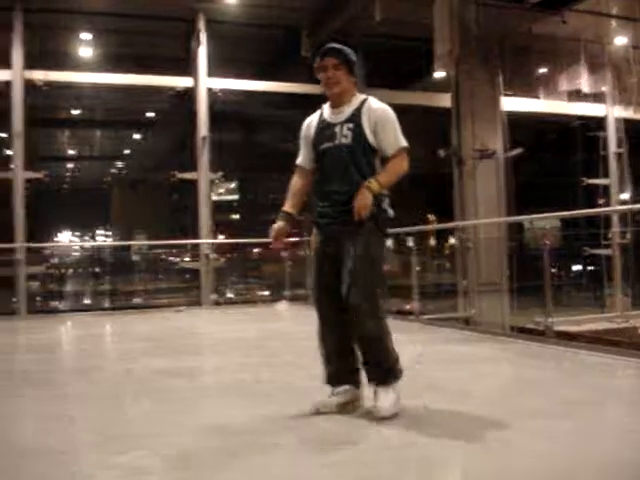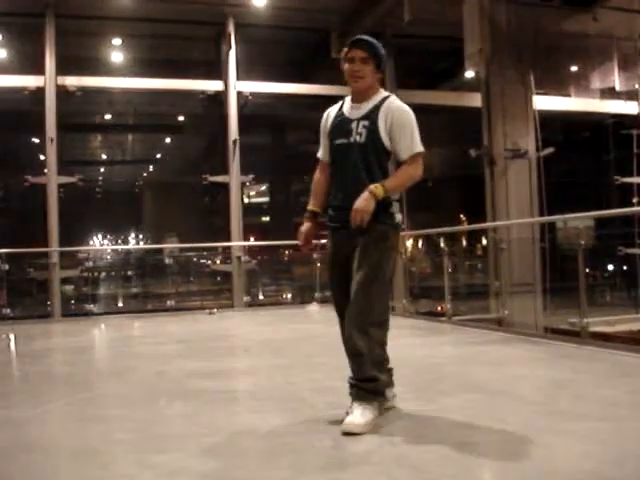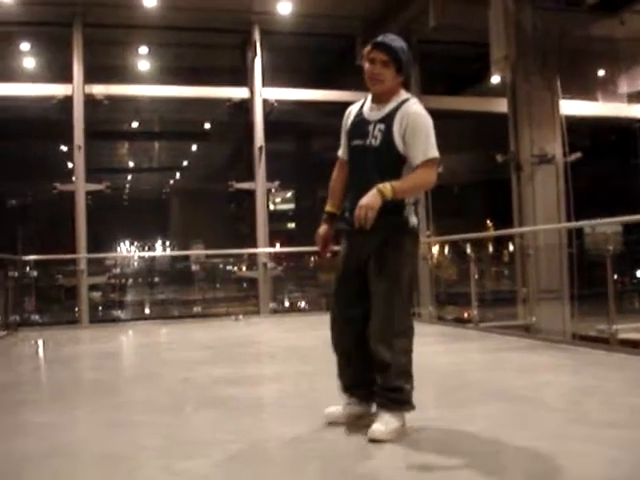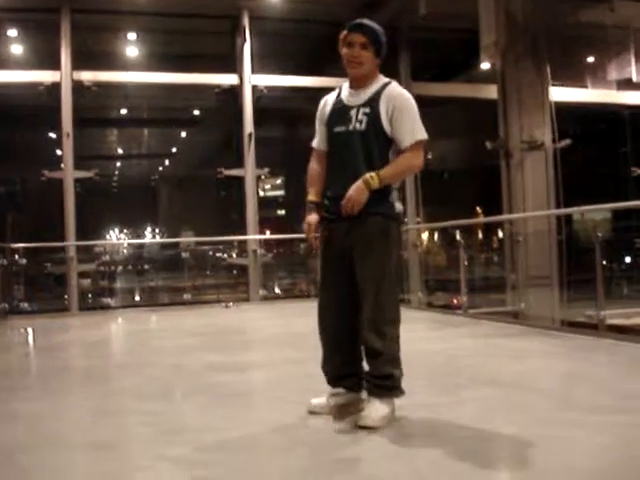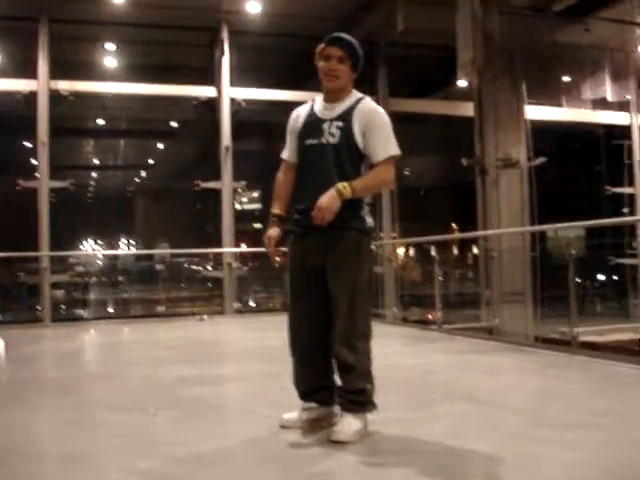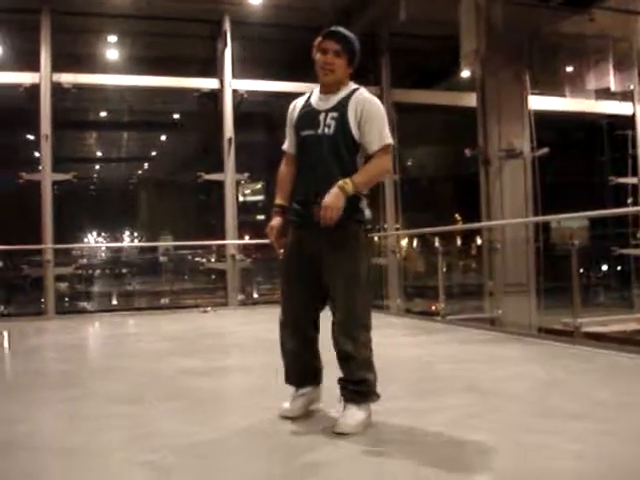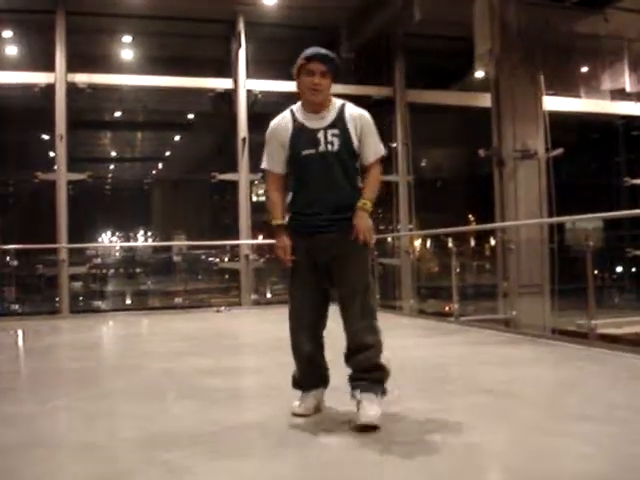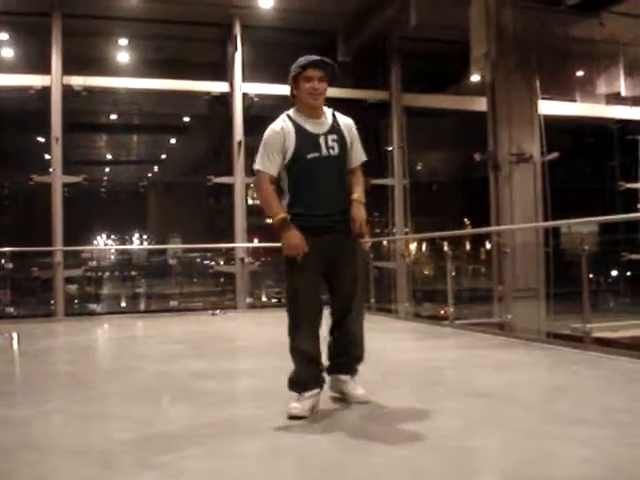
dt=0.4s
person 1, frame 1
left shoulder: (375, 112)
right shoulder: (312, 124)
left elbow: (400, 161)
right elbow: (303, 174)
left wrist: (370, 188)
right wrist: (286, 216)
left hip: (364, 221)
right hip: (326, 225)
left knee: (361, 299)
right knee: (329, 308)
left ankle: (385, 379)
right ankle: (345, 384)
person 1, frame 2
left shoulder: (394, 111)
right shoulder: (332, 115)
left elbow: (414, 167)
left wrist: (374, 192)
right wrist: (311, 215)
left hip: (378, 225)
right hip: (340, 225)
left knee: (365, 311)
right knee: (348, 311)
left ankle: (367, 397)
right ankle: (380, 386)
person 1, frame 3
left shoulder: (412, 115)
right shoulder: (353, 114)
left elbow: (428, 174)
left wrist: (382, 191)
right wrist: (330, 217)
left hip: (394, 231)
right hip: (354, 230)
left knee: (389, 321)
right knee: (345, 315)
left ankle: (393, 405)
right ankle: (360, 395)
person 1, frame 4
left shoulder: (394, 97)
right shoulder: (329, 103)
left elbow: (415, 157)
left wrist: (368, 182)
right wrist: (313, 206)
left hip: (377, 217)
right hip: (335, 218)
left knee: (377, 308)
right knee: (333, 307)
left ankle: (382, 392)
right ankle: (346, 386)
person 1, frame 5
left shoulder: (368, 113)
right shoulder: (301, 115)
left elbow: (386, 172)
right elbow: (288, 171)
left wrist: (341, 191)
right wrist: (277, 219)
left hip: (348, 232)
right hip: (303, 232)
left knee: (349, 323)
right knee: (305, 323)
left ankle: (355, 407)
right ankle: (318, 400)
person 1, frame 6
left shoulder: (364, 103)
right shoulder: (298, 107)
left elbow: (383, 162)
left wrist: (343, 189)
right wrist: (279, 210)
left hip: (345, 224)
right hip: (301, 224)
left knee: (350, 314)
right knee: (295, 311)
left ankle: (358, 398)
right ankle: (305, 385)
person 1, frame 7
left shoulder: (356, 117)
right shoulder: (281, 126)
left elbow: (374, 168)
right elbow: (275, 182)
left wrist: (364, 209)
right wrist: (280, 229)
left hip: (346, 231)
right hip: (303, 236)
left knee: (360, 312)
right knee: (304, 317)
left ankle: (369, 389)
right ankle: (312, 387)
person 1, frame 8
left shoulder: (345, 125)
right shoulder: (280, 130)
right elbow: (263, 183)
left wrist: (357, 202)
right wrist: (284, 225)
left hip: (343, 233)
right hip: (303, 235)
left knee: (348, 307)
right knee: (303, 314)
left ankle: (343, 374)
right ankle: (307, 388)
